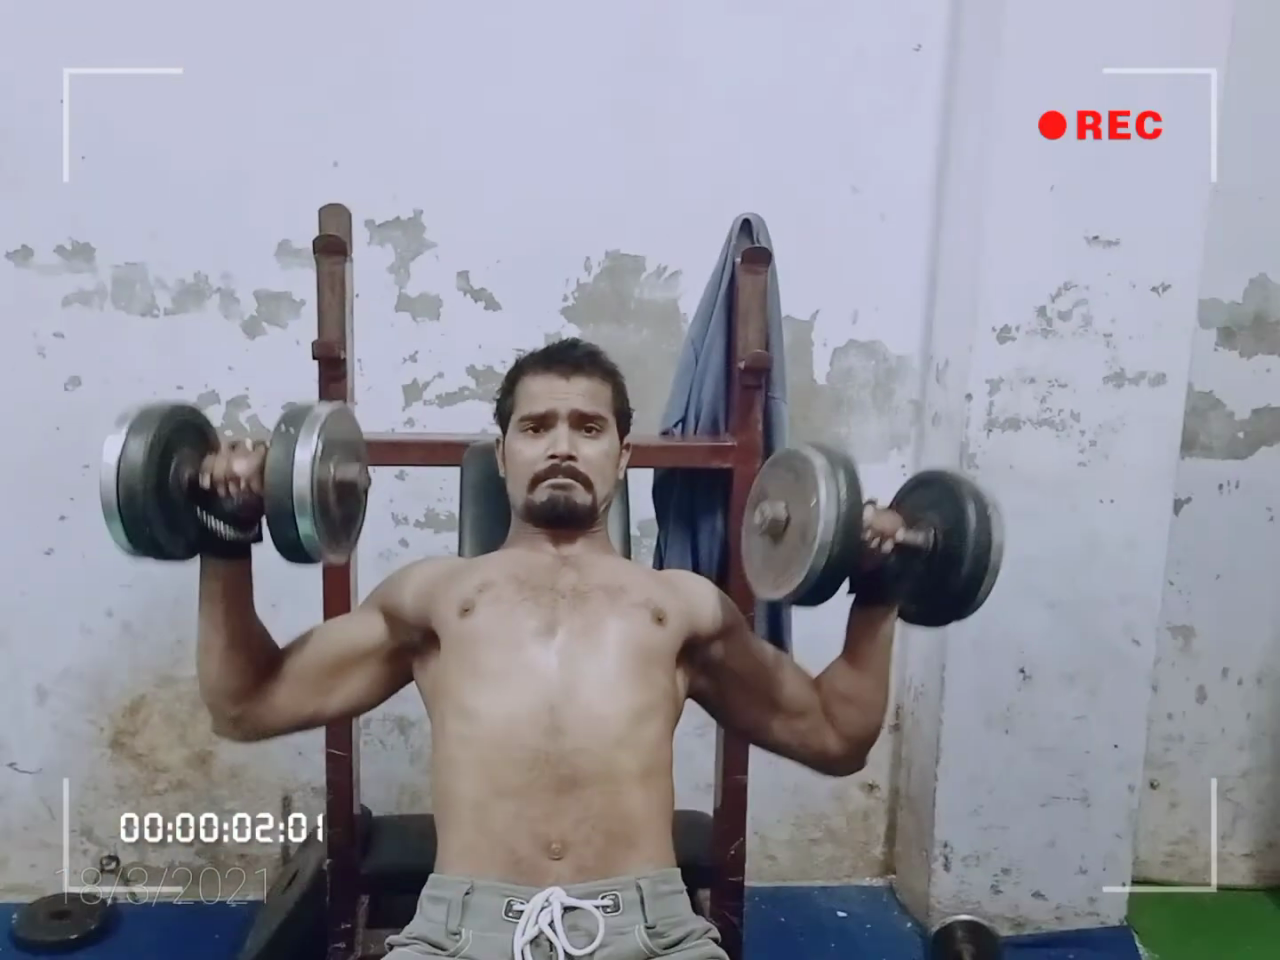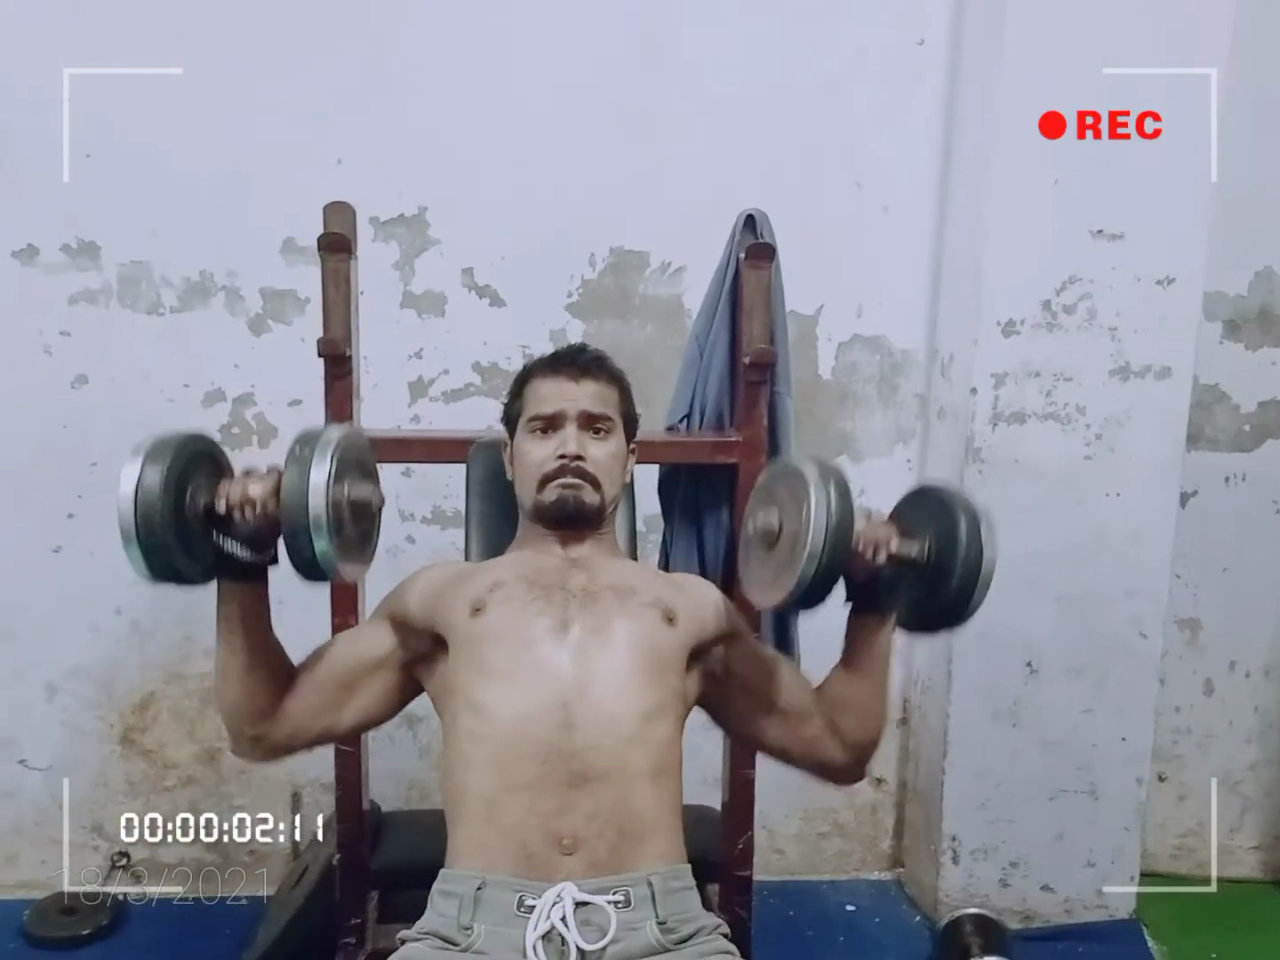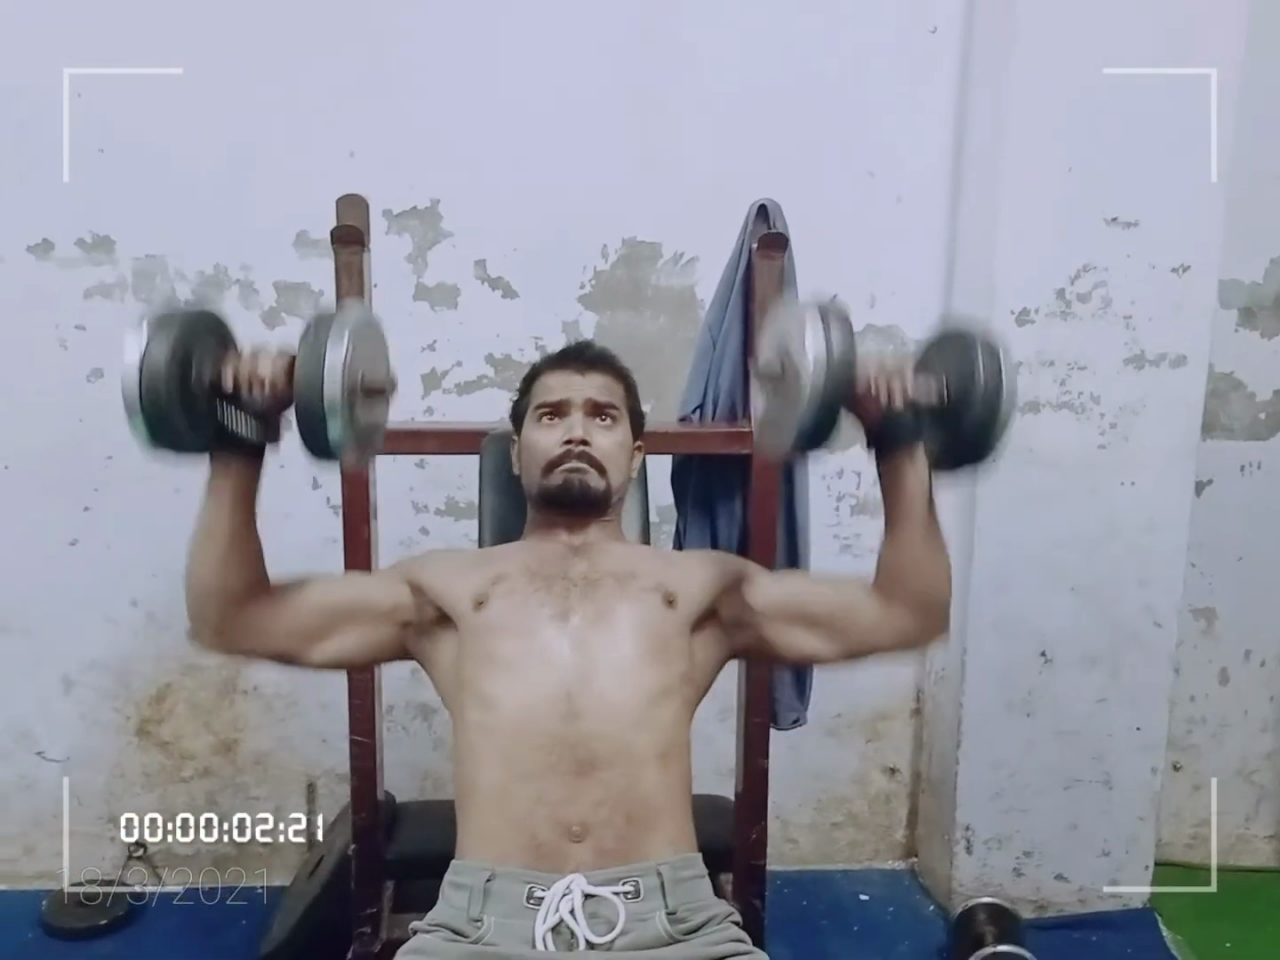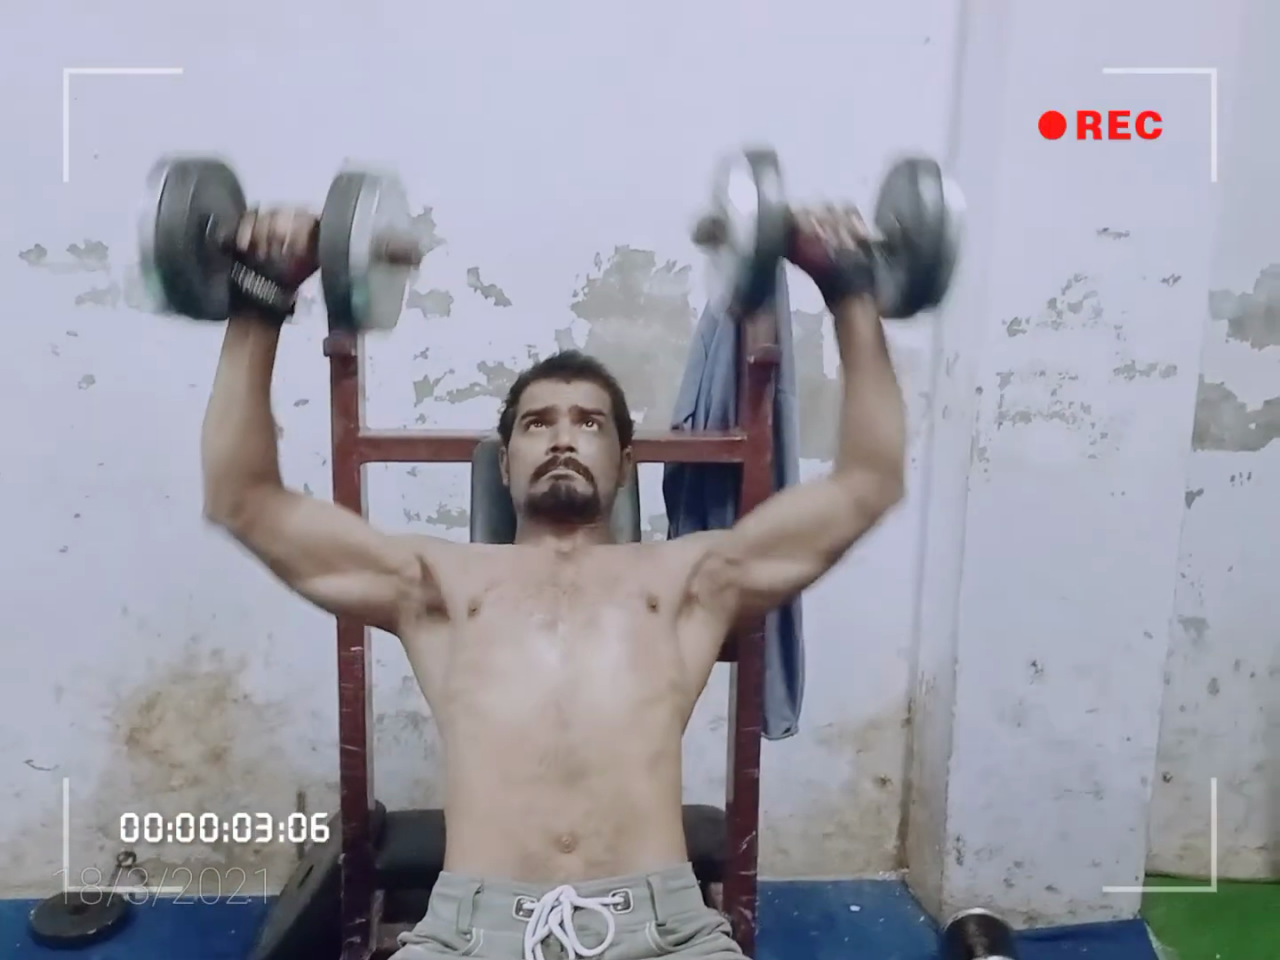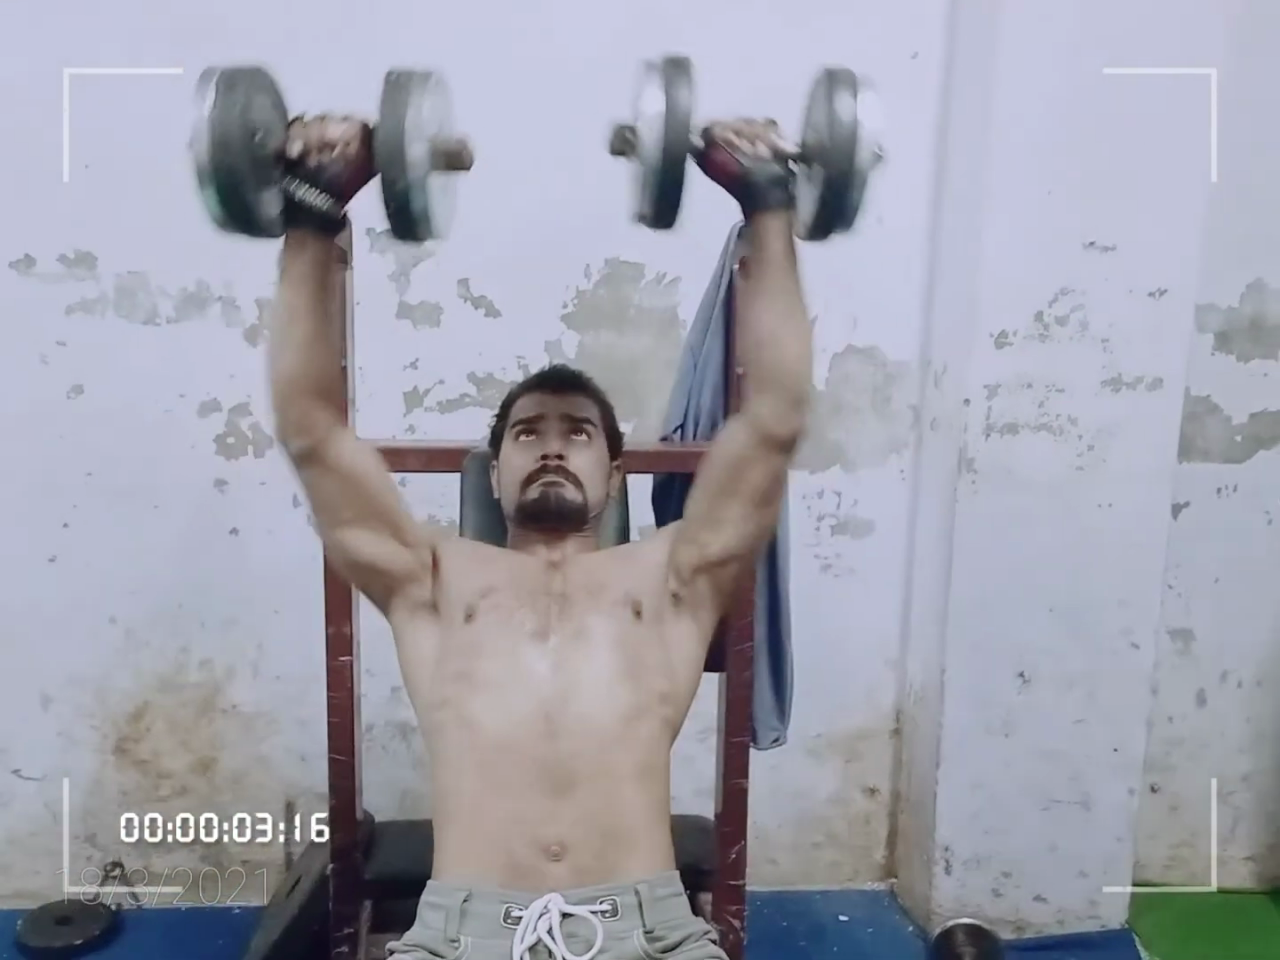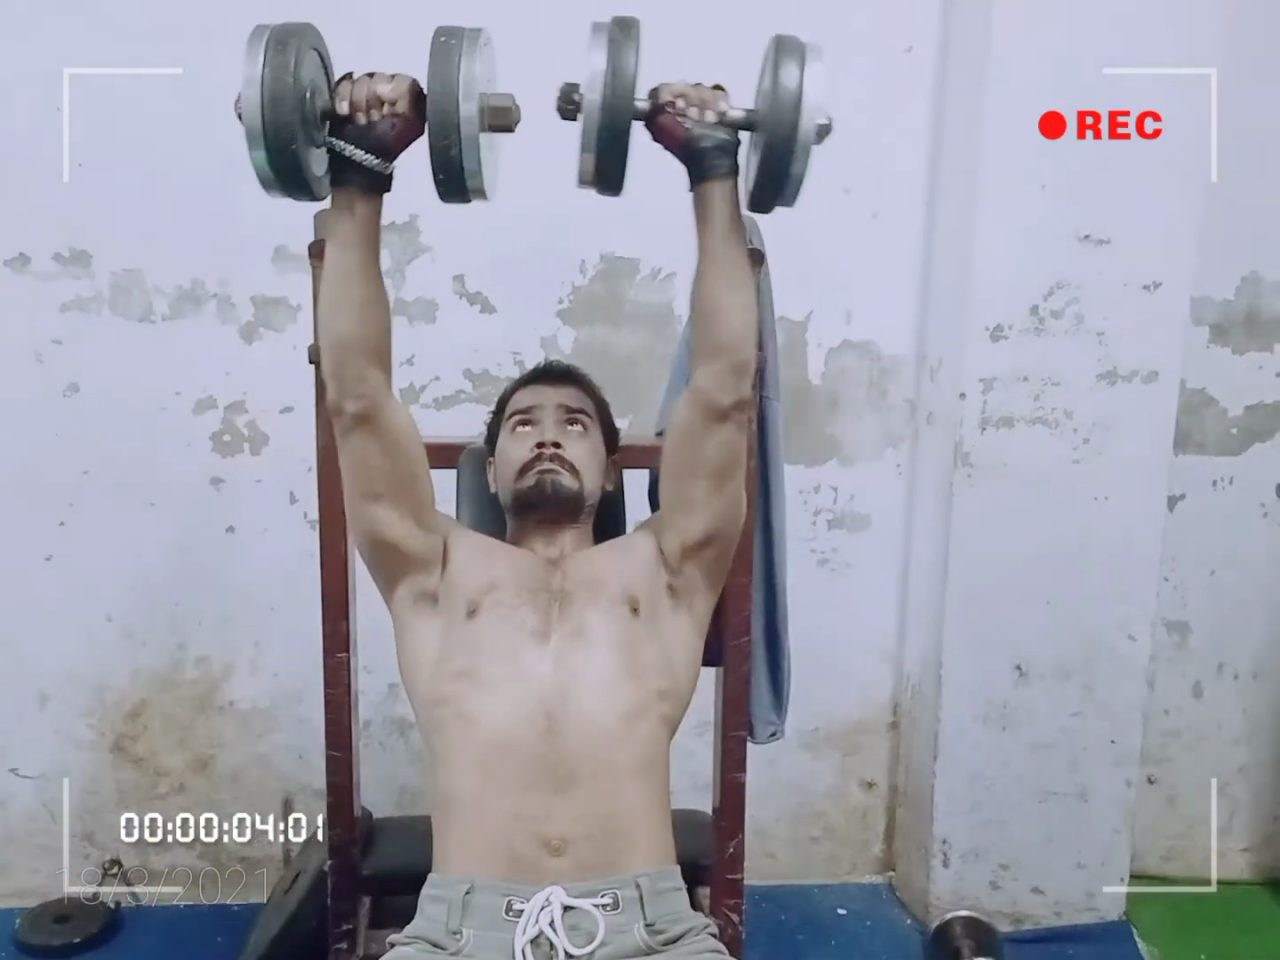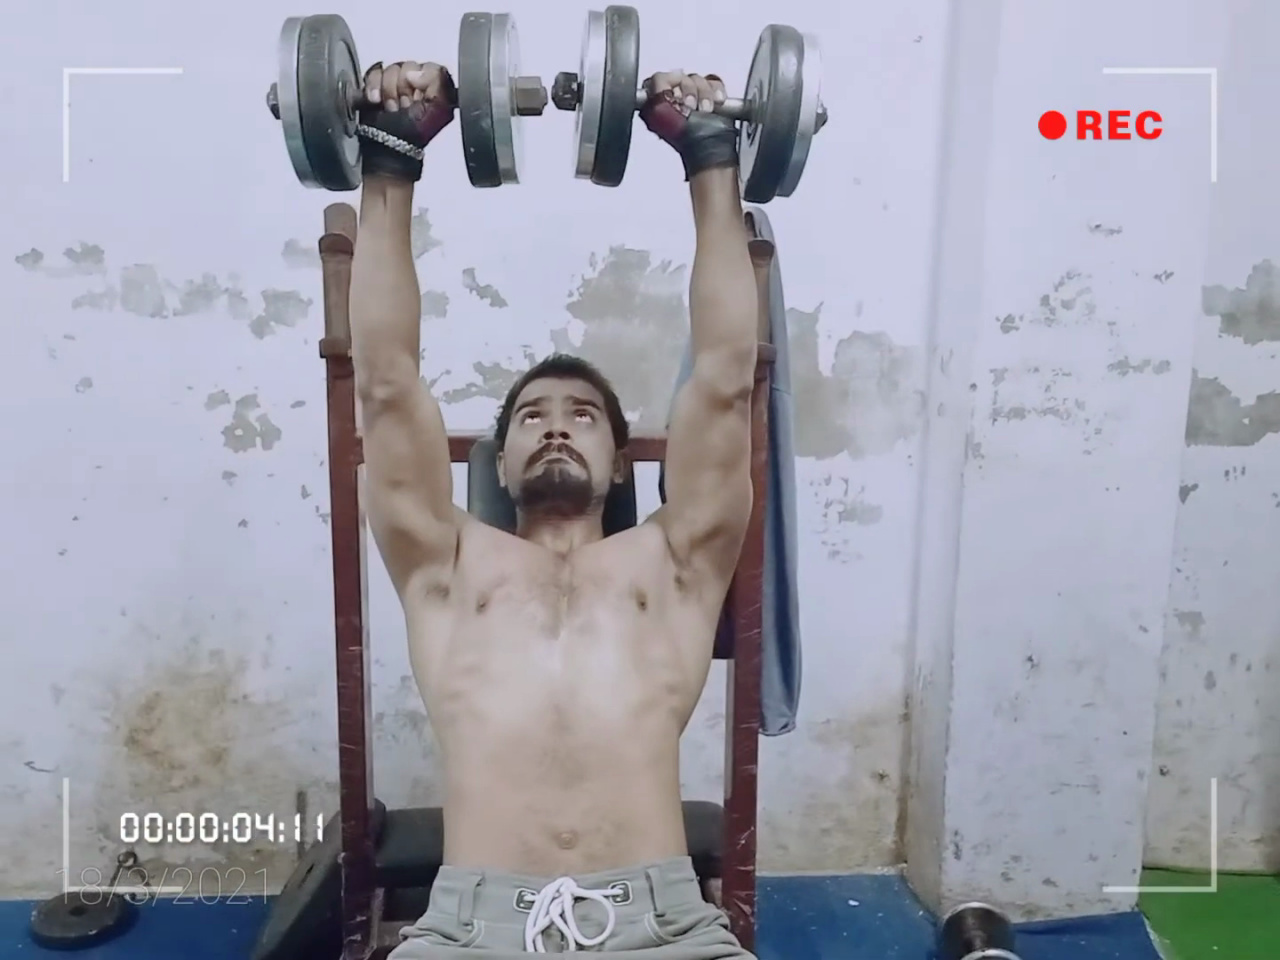
dt=0.4s
person 1, frame 1
left shoulder: (685, 603)
right shoulder: (432, 592)
left elbow: (837, 738)
right elbow: (245, 707)
left wrist: (874, 595)
right wrist: (228, 543)
person 1, frame 2
left shoulder: (690, 606)
right shoulder: (441, 596)
left elbow: (840, 747)
right elbow: (262, 729)
left wrist: (872, 600)
right wrist: (245, 561)
person 1, frame 3
left shoulder: (700, 584)
right shoulder: (446, 584)
left elbow: (907, 617)
right elbow: (229, 620)
left wrist: (900, 443)
right wrist: (241, 444)
person 1, frame 4
left shoulder: (686, 578)
right shoulder: (438, 580)
left elbow: (869, 485)
right elbow: (241, 501)
left wrist: (850, 293)
right wrist: (259, 301)
person 1, frame 5
left shoulder: (667, 578)
right shoulder: (435, 578)
left elbow: (775, 418)
right elbow: (310, 427)
left wrist: (767, 209)
right wrist: (313, 214)
person 1, frame 6
left shoulder: (661, 571)
right shoulder: (437, 572)
left elbow: (724, 388)
right elbow: (356, 392)
left wrist: (713, 174)
right wrist: (358, 175)
person 1, frame 7
left shoulder: (671, 565)
right shoulder: (449, 564)
left elbow: (722, 379)
right elbow: (388, 381)
left wrist: (711, 163)
right wrist: (389, 165)
